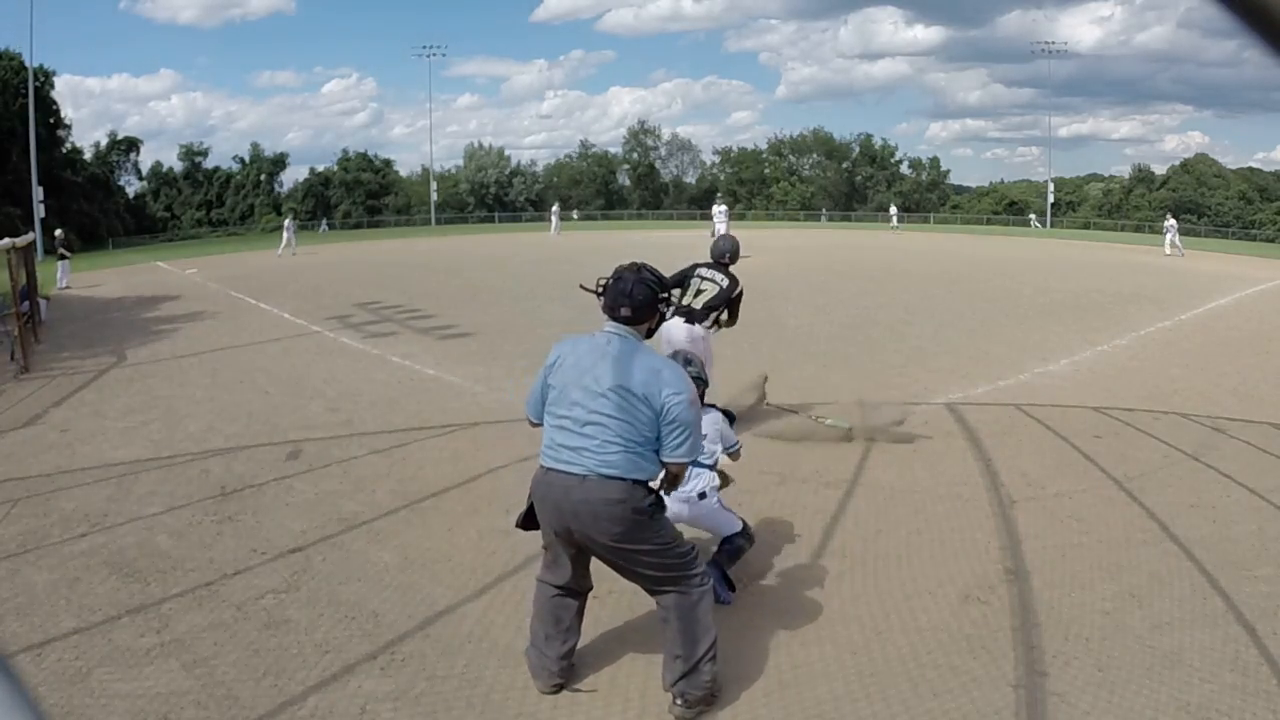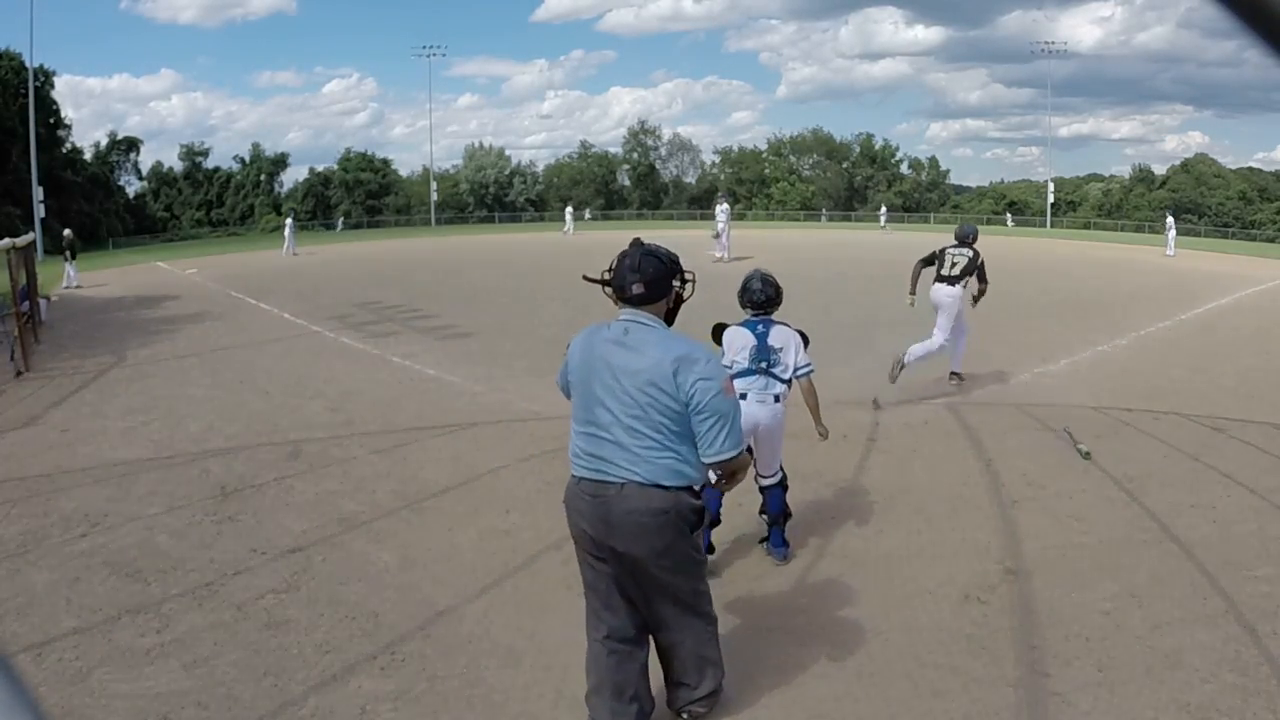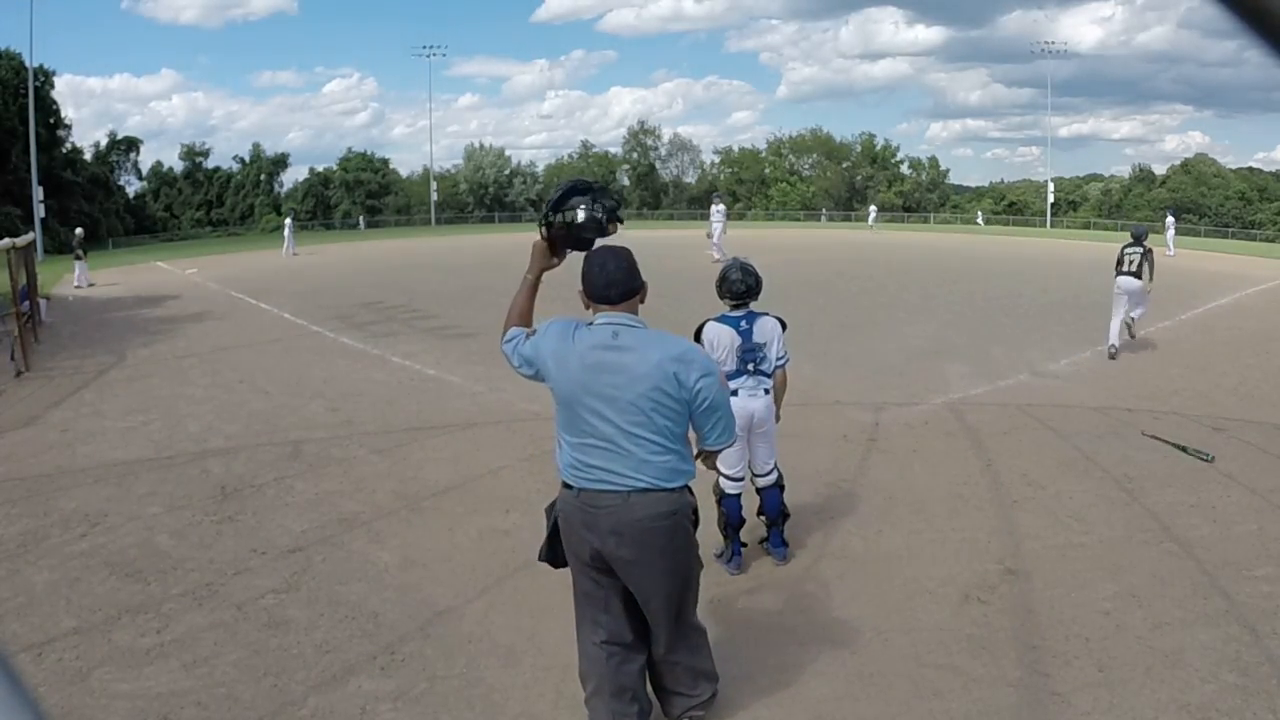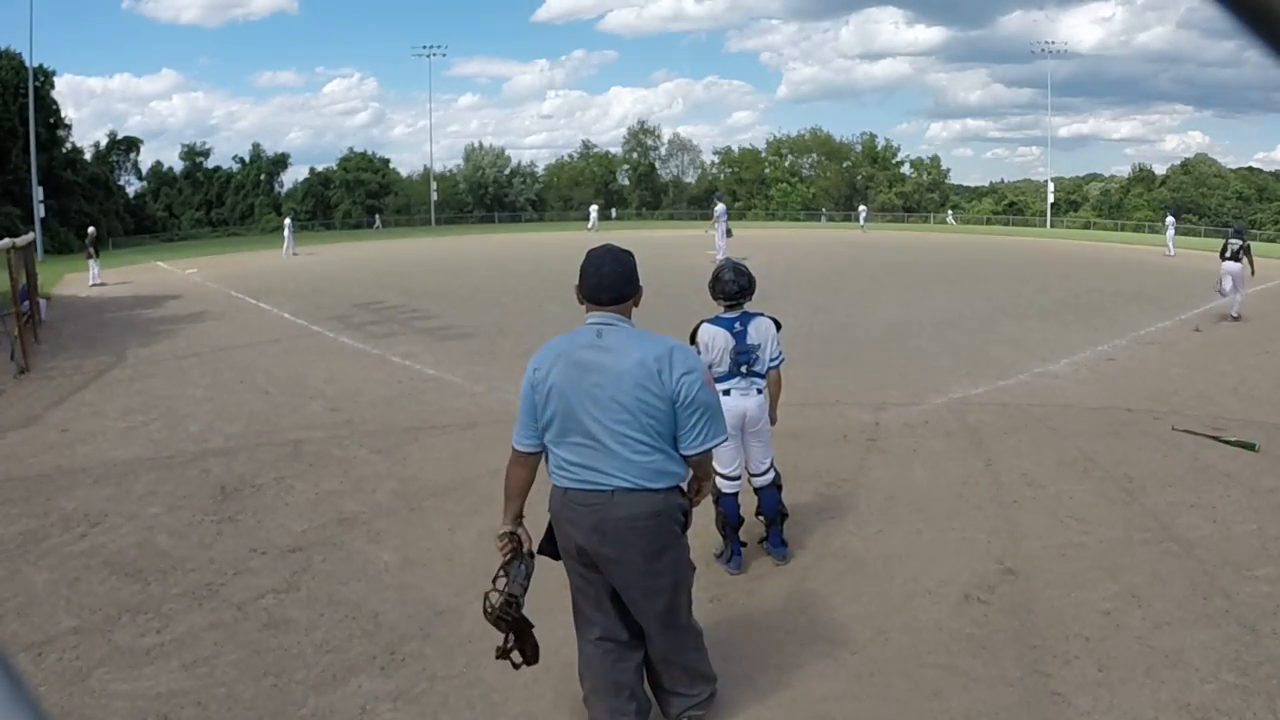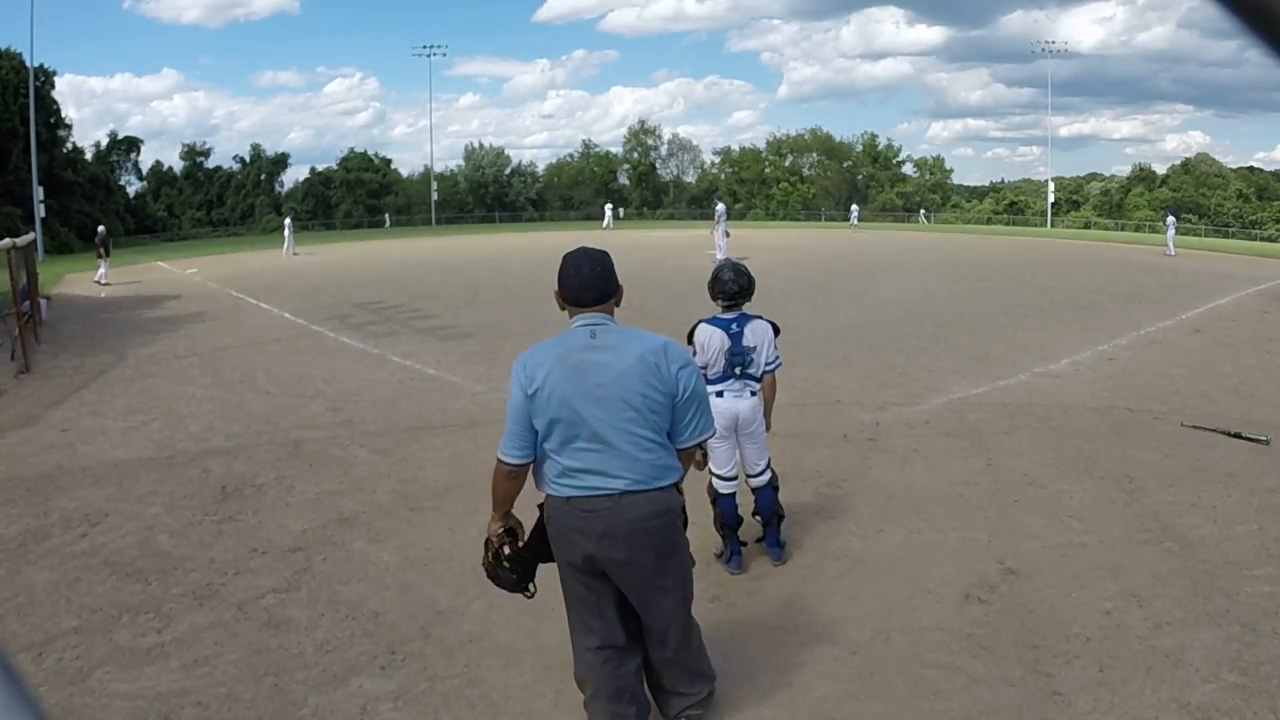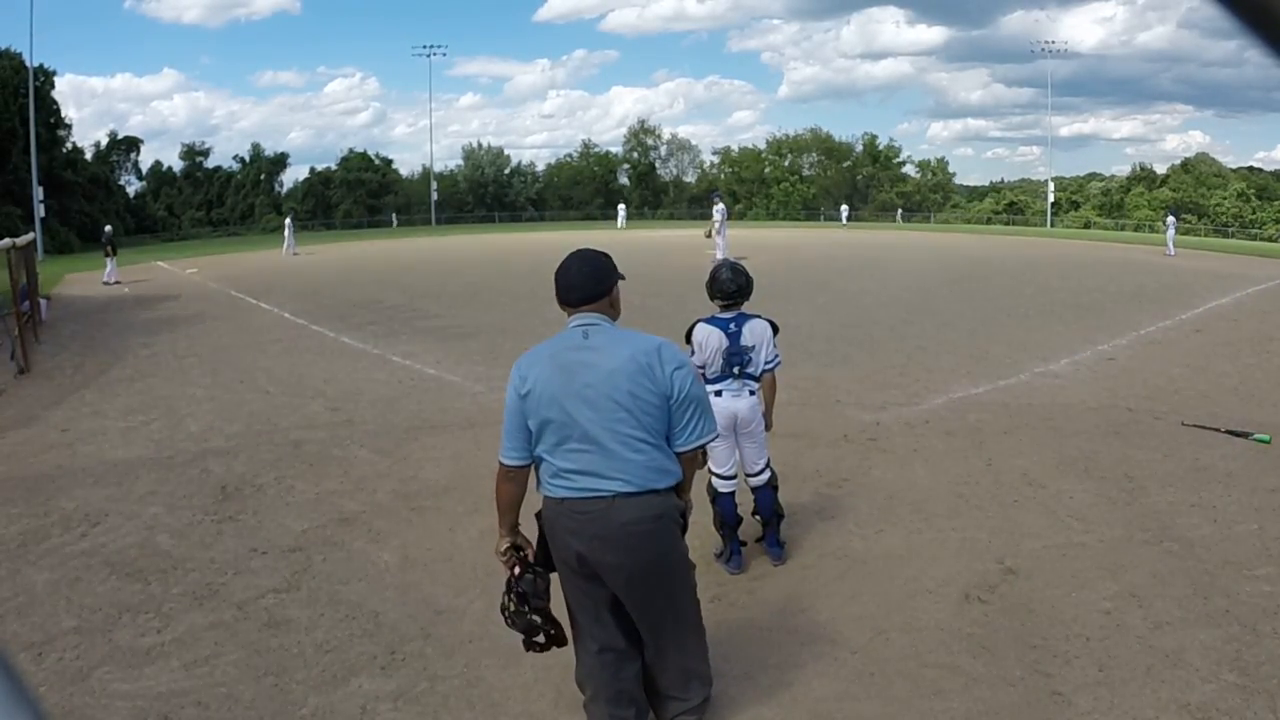
dt=0.7s
person 1, frame 1
left shoulder: (562, 352)
right shoulder: (667, 375)
left elbow: (534, 417)
right elbow: (677, 463)
right wrist: (669, 483)
left hip: (551, 490)
right hip: (615, 500)
left knee: (559, 577)
right knee: (684, 581)
left ankle: (548, 667)
person 1, frame 2
left shoulder: (583, 345)
right shoulder: (692, 359)
right elbow: (725, 459)
right wrist: (740, 467)
left hip: (588, 502)
right hip: (657, 509)
left knee: (611, 626)
right knee: (682, 612)
person 1, frame 3
left shoulder: (558, 346)
right shoulder: (685, 356)
left elbow: (513, 340)
right elbow: (717, 443)
left wrist: (534, 270)
right wrist: (700, 453)
left hip: (582, 512)
right hip: (657, 513)
left knee: (604, 629)
right knee: (671, 616)
person 1, frame 4
left shoulder: (546, 358)
right shoulder: (673, 357)
left elbow: (525, 453)
right elbow: (697, 450)
left wrist: (512, 519)
right wrist: (701, 482)
left hip: (573, 511)
right hip: (646, 513)
left knee: (600, 625)
right knee: (665, 614)
person 1, frame 5
left shoulder: (532, 365)
right shoulder: (667, 354)
left elbow: (513, 464)
right elbow: (687, 445)
left wrist: (500, 517)
left hip: (571, 518)
right hip: (649, 512)
left knee: (597, 630)
right knee: (667, 616)
person 1, frame 6
left shoulder: (528, 367)
right shoulder: (661, 355)
left elbow: (512, 466)
right elbow: (688, 448)
left wrist: (508, 531)
right wrist: (680, 494)
left hip: (568, 520)
right hip: (645, 514)
left knee: (598, 632)
right knee: (666, 617)
person 2, frame 1
right shoulder: (715, 417)
right elbow: (735, 455)
left hip: (665, 502)
right hip: (700, 501)
right knee: (741, 535)
right ankle: (715, 569)
person 2, frame 2
left shoulder: (733, 333)
right shoulder: (790, 335)
right elbow: (805, 382)
right wrist: (818, 420)
left hip: (738, 409)
right hip: (772, 411)
right knee: (771, 475)
left ankle: (702, 544)
right ankle: (777, 543)
person 2, frame 3
left shoulder: (713, 329)
right shoulder: (771, 325)
right elbow: (780, 375)
right wrist: (776, 407)
left hip: (729, 406)
right hip: (762, 403)
left knee: (730, 480)
right knee: (767, 474)
left ankle: (733, 552)
right ankle: (777, 543)
person 2, frame 4
left shoulder: (707, 331)
right shoulder: (765, 325)
right elbow: (774, 373)
right wrist: (773, 408)
left hip: (722, 405)
right hip: (756, 402)
left knee: (727, 479)
right knee: (764, 473)
left ankle: (733, 551)
right ankle: (776, 543)
person 2, frame 5
left shoulder: (704, 331)
right shoulder: (762, 328)
right elbow: (768, 378)
right wrist: (767, 414)
left hip: (716, 407)
right hip: (750, 405)
left knee: (723, 480)
right knee: (761, 474)
left ankle: (732, 551)
right ankle: (773, 543)
person 2, frame 6
left shoulder: (702, 331)
right shoulder: (761, 327)
left elbow: (697, 378)
right elbow: (768, 376)
right wrist: (769, 412)
left hip: (715, 406)
right hip: (749, 404)
left knee: (723, 479)
right knee: (760, 473)
left ankle: (732, 551)
right ankle: (773, 543)
